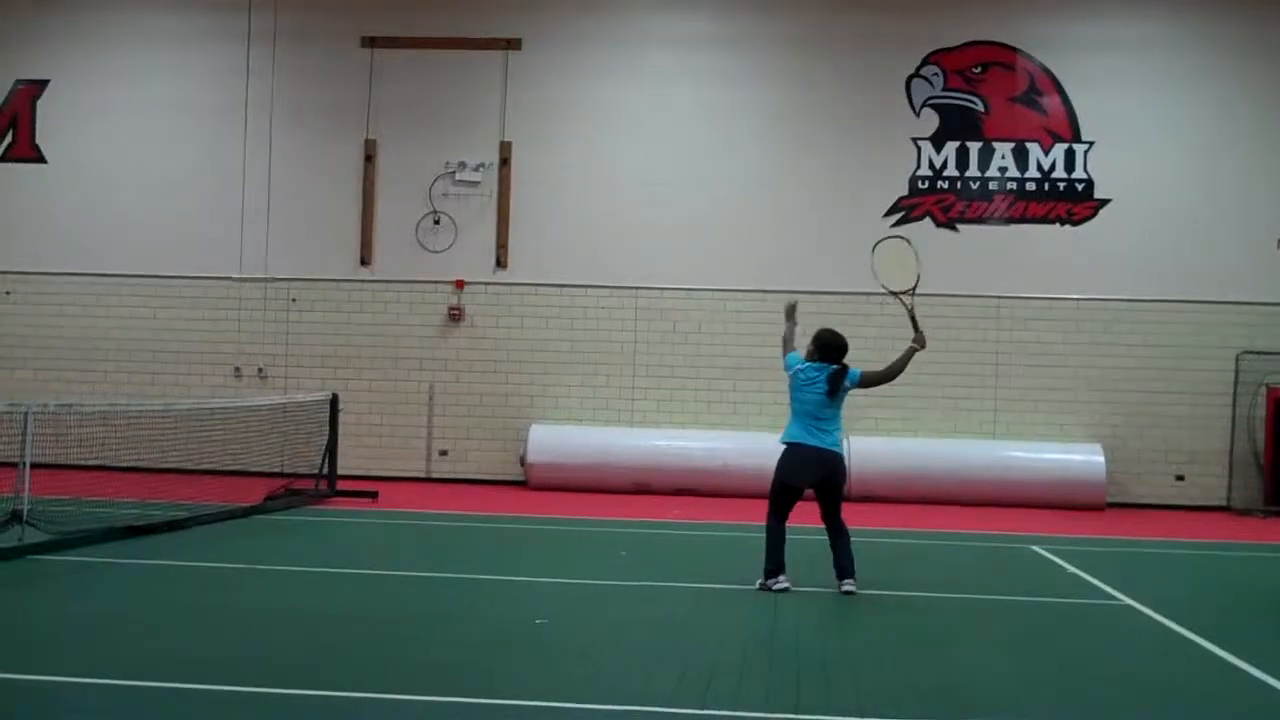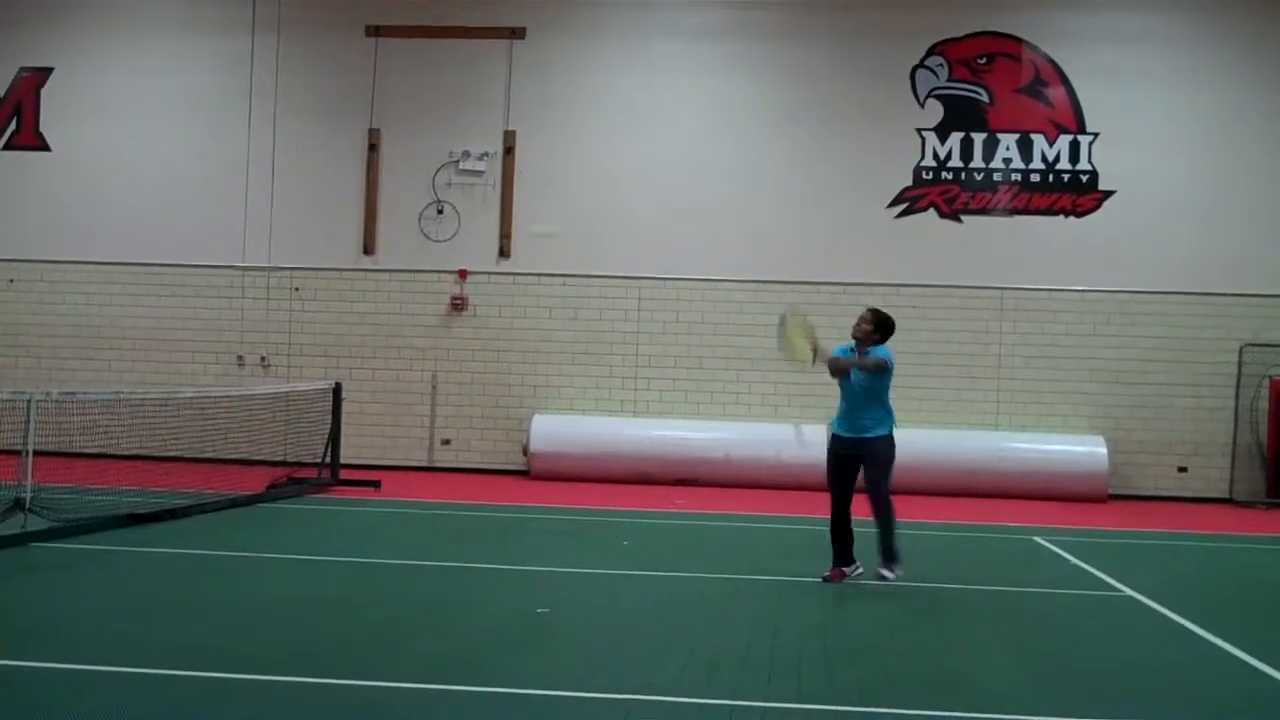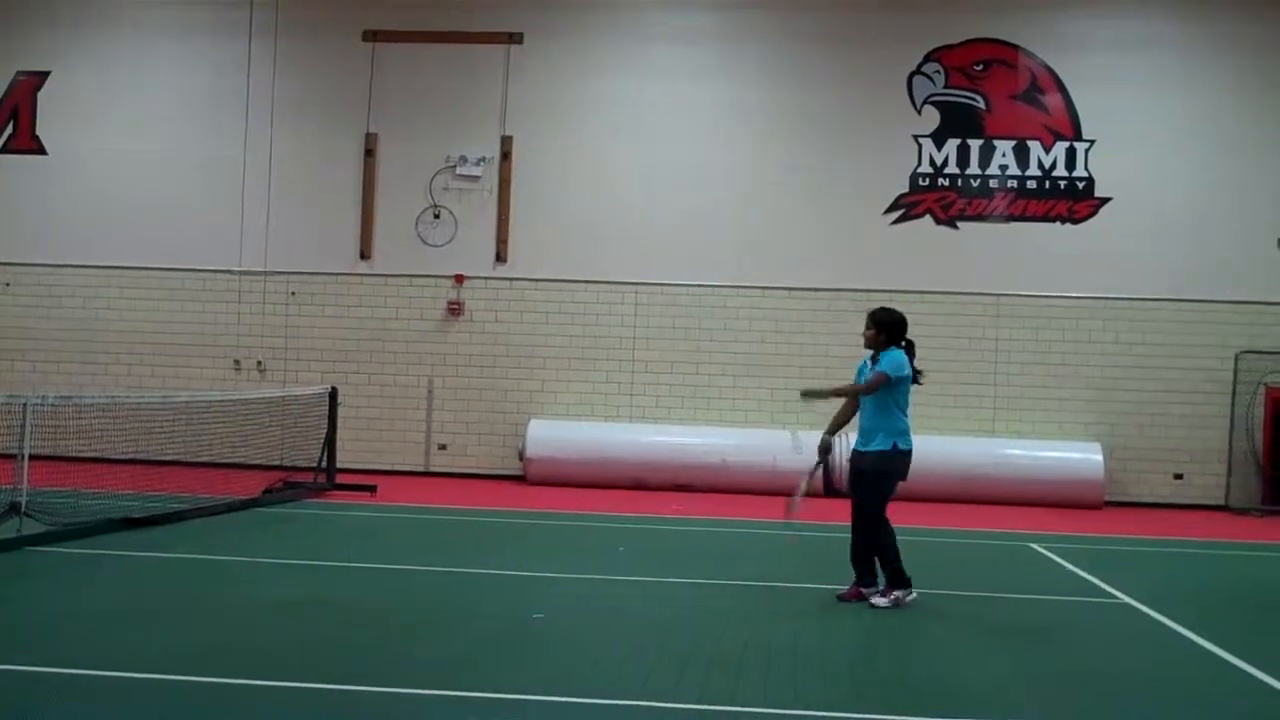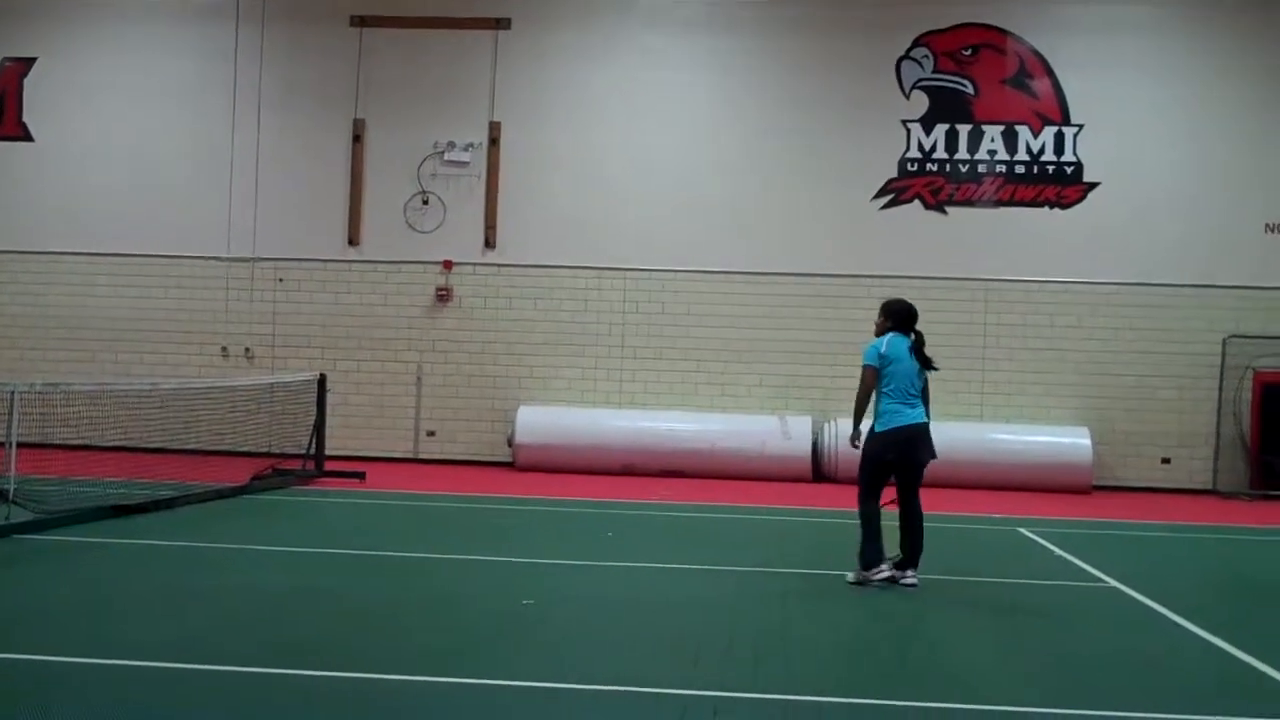
dt=1s
person 1, frame 1
left shoulder: (797, 369)
right shoulder: (842, 377)
left elbow: (787, 342)
right elbow: (886, 375)
left wrist: (789, 319)
right wrist: (914, 348)
left hip: (797, 453)
right hip: (831, 458)
left knee: (777, 515)
right knee: (833, 519)
left ankle: (775, 576)
right ankle: (846, 577)
person 1, frame 2
left shoulder: (882, 354)
right shoulder: (842, 352)
left elbow: (872, 364)
right elbow: (836, 369)
left wrist: (850, 360)
right wrist: (830, 361)
left hip: (877, 437)
right hip: (843, 436)
left knee: (878, 495)
right knee: (839, 502)
left ankle: (889, 561)
right ankle: (846, 563)
person 1, frame 3
left shoulder: (896, 360)
right shoulder: (868, 364)
left elbow: (864, 389)
right elbow: (852, 404)
left wrist: (822, 391)
right wrist: (828, 434)
left hip: (890, 450)
right hip: (865, 450)
left knee: (875, 516)
right knee: (860, 517)
left ankle: (899, 586)
right ankle: (867, 583)
person 1, frame 4
left shoulder: (878, 347)
right shoulder: (916, 351)
left elbow: (865, 391)
left wrist: (856, 428)
left hip: (888, 432)
right hip: (918, 431)
left knee: (868, 497)
right knee: (910, 501)
left ankle: (874, 564)
right ankle: (907, 568)
